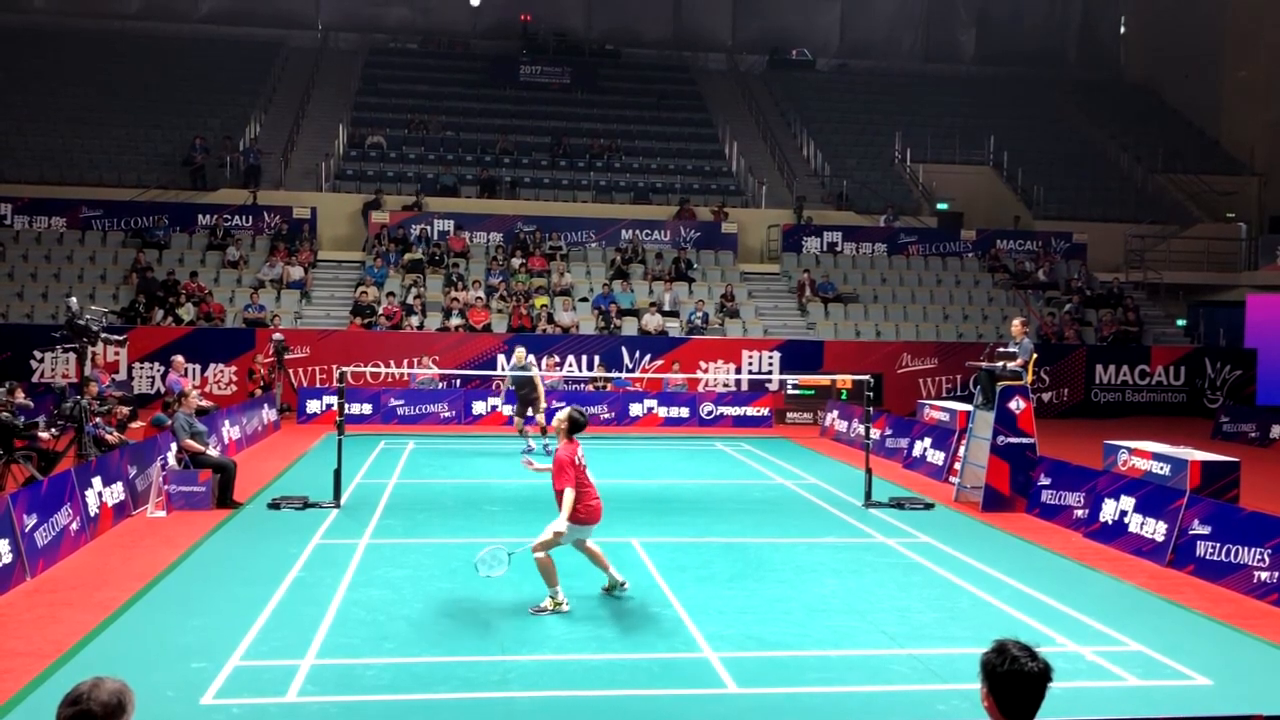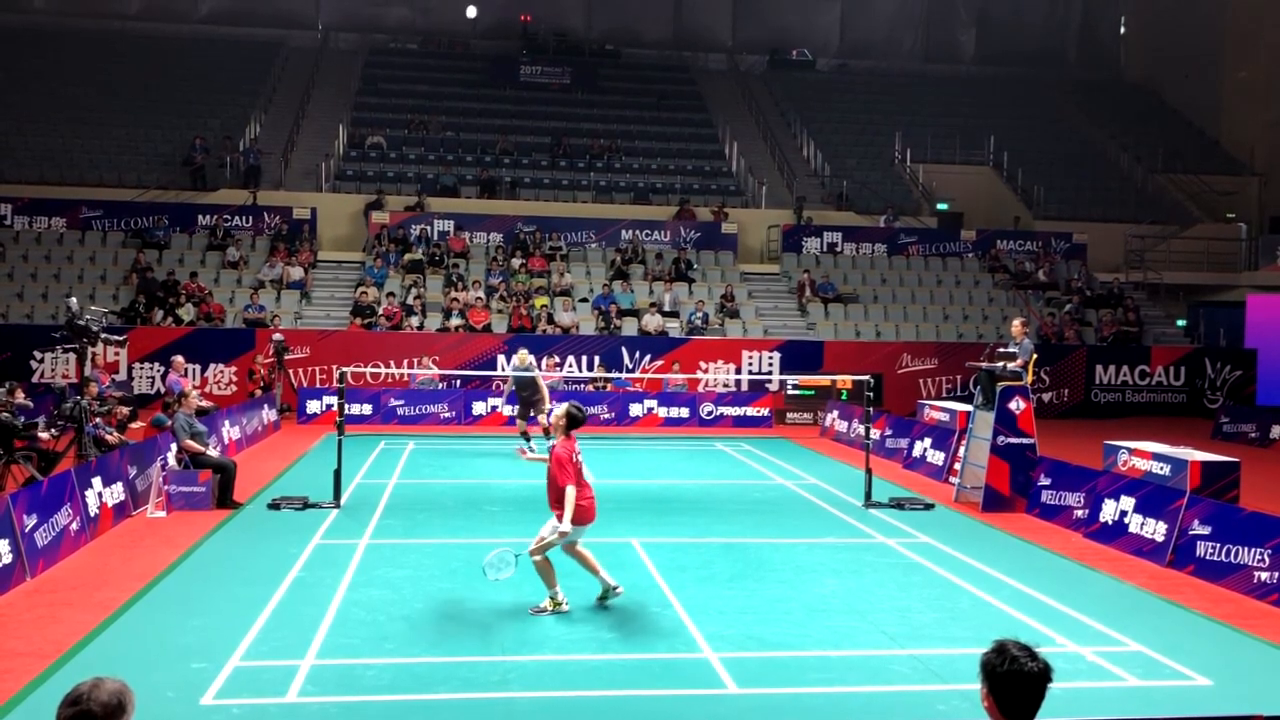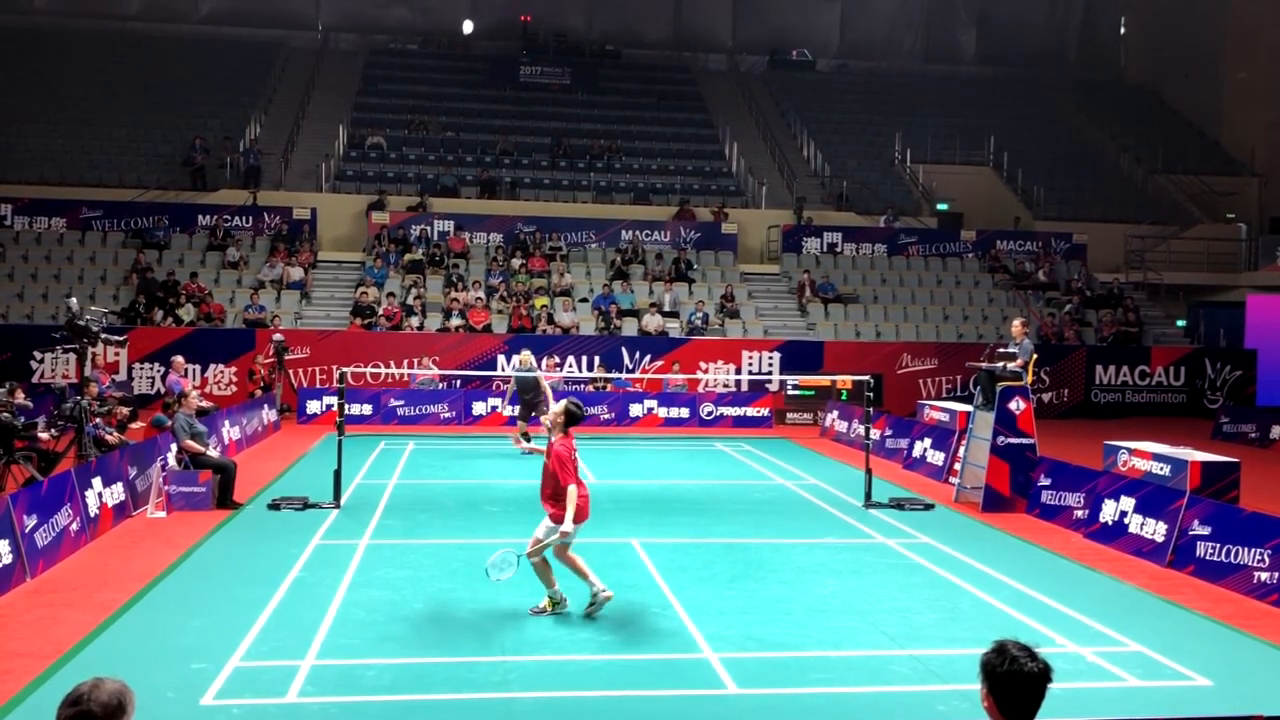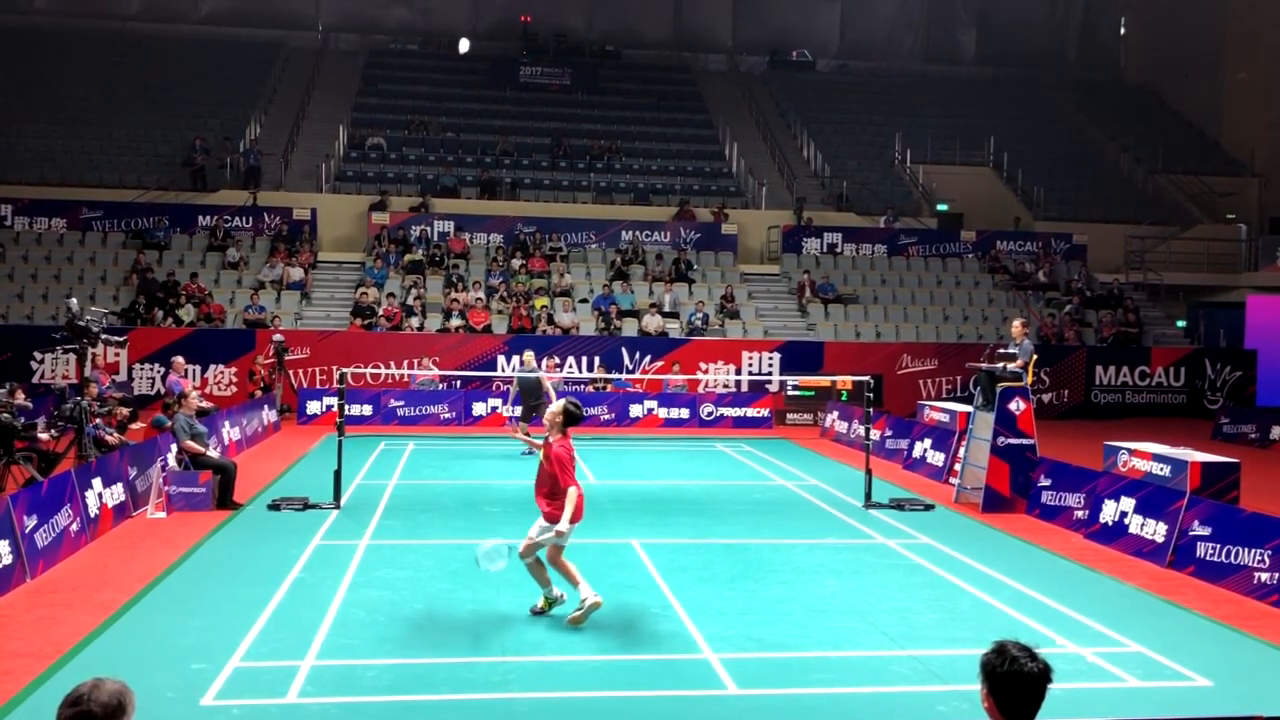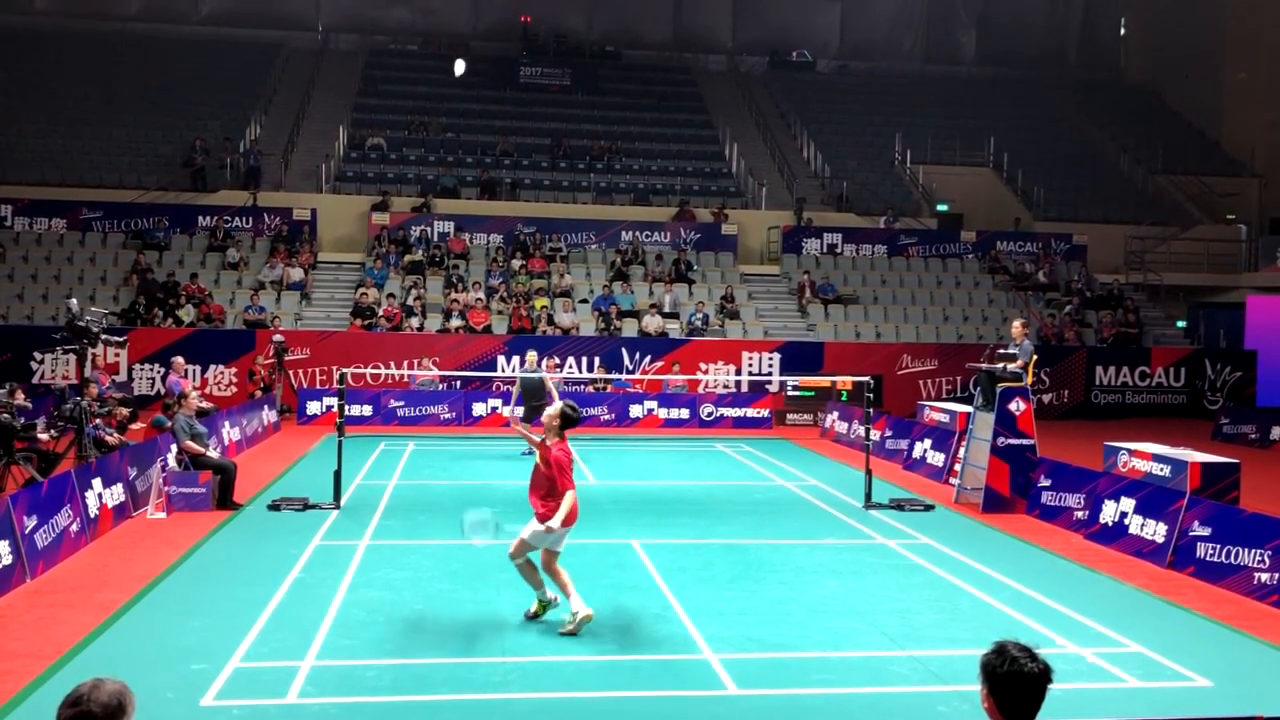
dt=0.2s
person 1, frame 1
left shoulder: (563, 455)
right shoulder: (573, 445)
left elbow: (569, 490)
left wrist: (562, 521)
right wrist: (541, 467)
left hip: (580, 514)
right hip: (592, 507)
left knee: (539, 548)
right knee: (581, 543)
left ankle: (557, 600)
right ankle: (615, 580)
person 1, frame 2
left shoulder: (560, 451)
right shoulder: (569, 441)
left elbow: (570, 488)
left wrist: (566, 521)
right wrist: (534, 457)
left hip: (574, 512)
right hip: (586, 507)
left knee: (536, 551)
right knee: (570, 547)
left ankle: (557, 600)
right ankle: (608, 584)
person 1, frame 3
left shoulder: (560, 449)
right shoulder: (563, 437)
left elbow: (571, 487)
left wrist: (568, 521)
right wrist: (529, 446)
left hip: (564, 511)
right hip: (577, 507)
left knee: (534, 551)
right knee: (561, 552)
left ankle: (555, 599)
right ankle: (598, 589)
person 1, frame 4
left shoulder: (559, 451)
right shoulder: (555, 437)
left elbow: (571, 488)
right elbow: (546, 450)
left wrist: (565, 521)
right wrist: (524, 438)
left hip: (557, 512)
right hip: (560, 510)
left knee: (526, 551)
right knee: (555, 557)
left ankle: (551, 596)
right ankle: (588, 595)
person 1, frame 5
left shoulder: (558, 454)
right shoulder: (551, 440)
left elbow: (570, 492)
right elbow: (541, 447)
left wrist: (557, 519)
right wrist: (523, 432)
left hip: (551, 515)
right hip: (554, 515)
left knee: (516, 553)
right knee: (549, 565)
left ankle: (545, 598)
right ankle: (579, 608)
